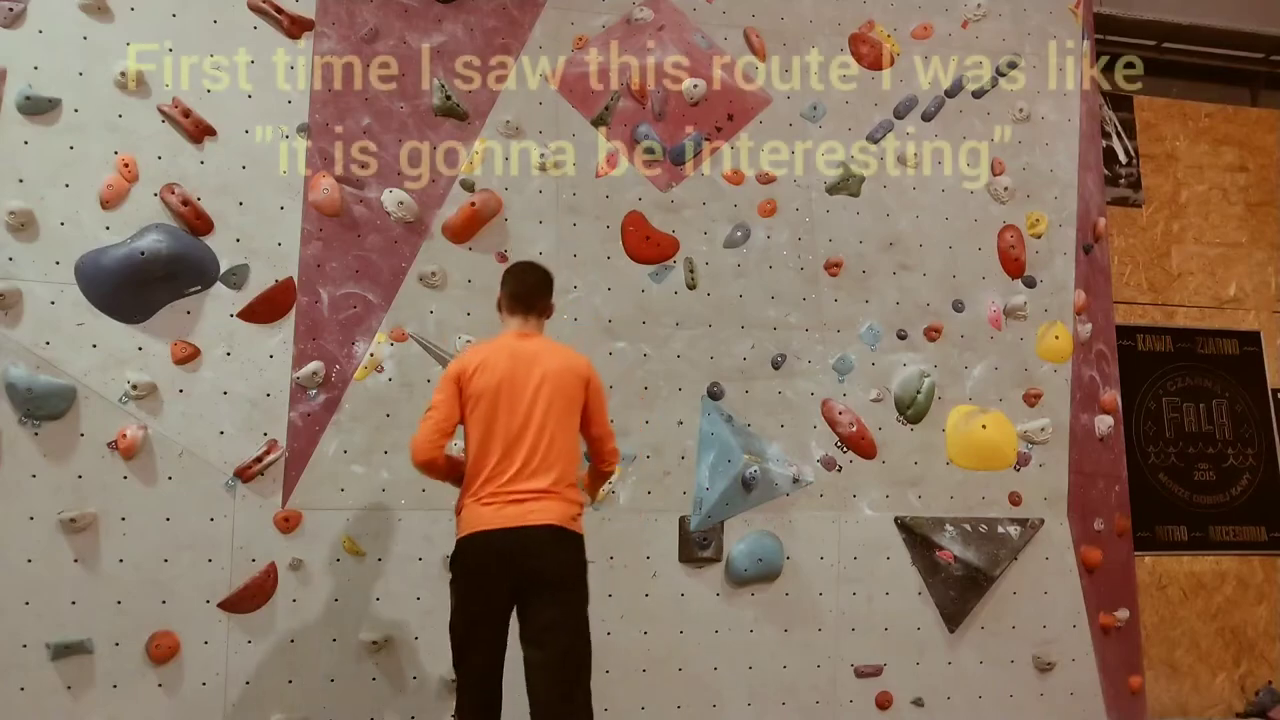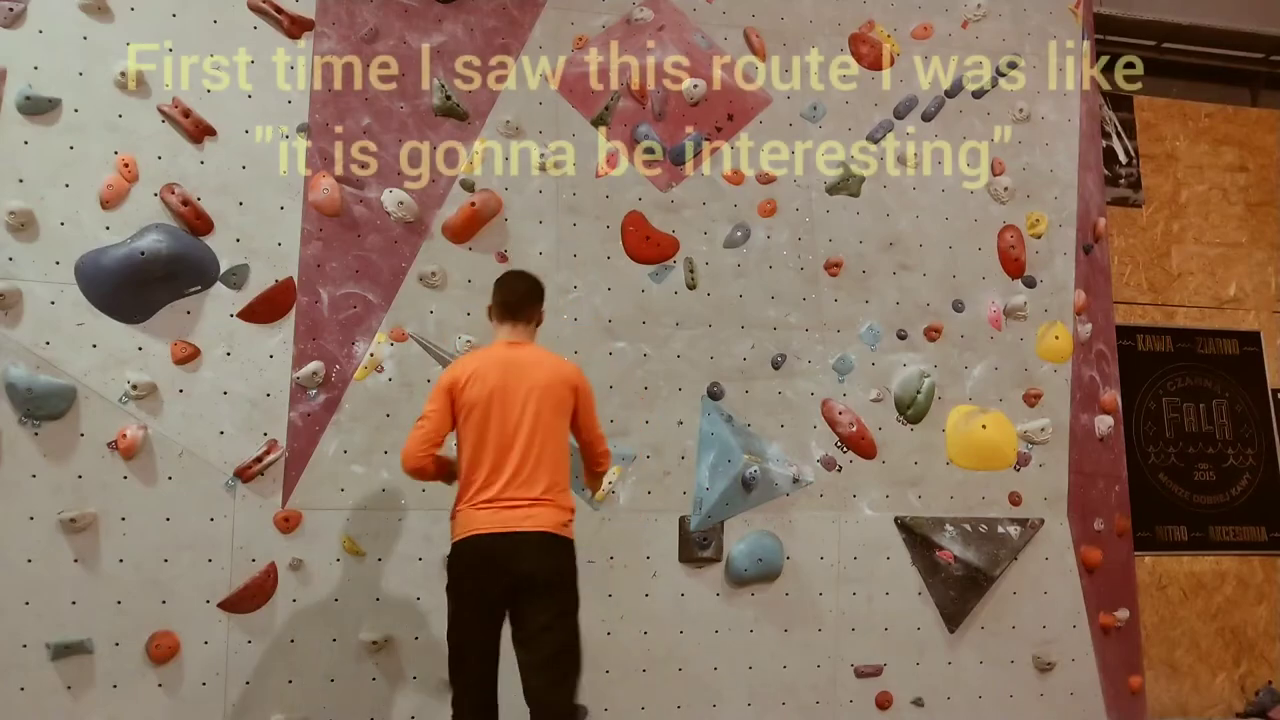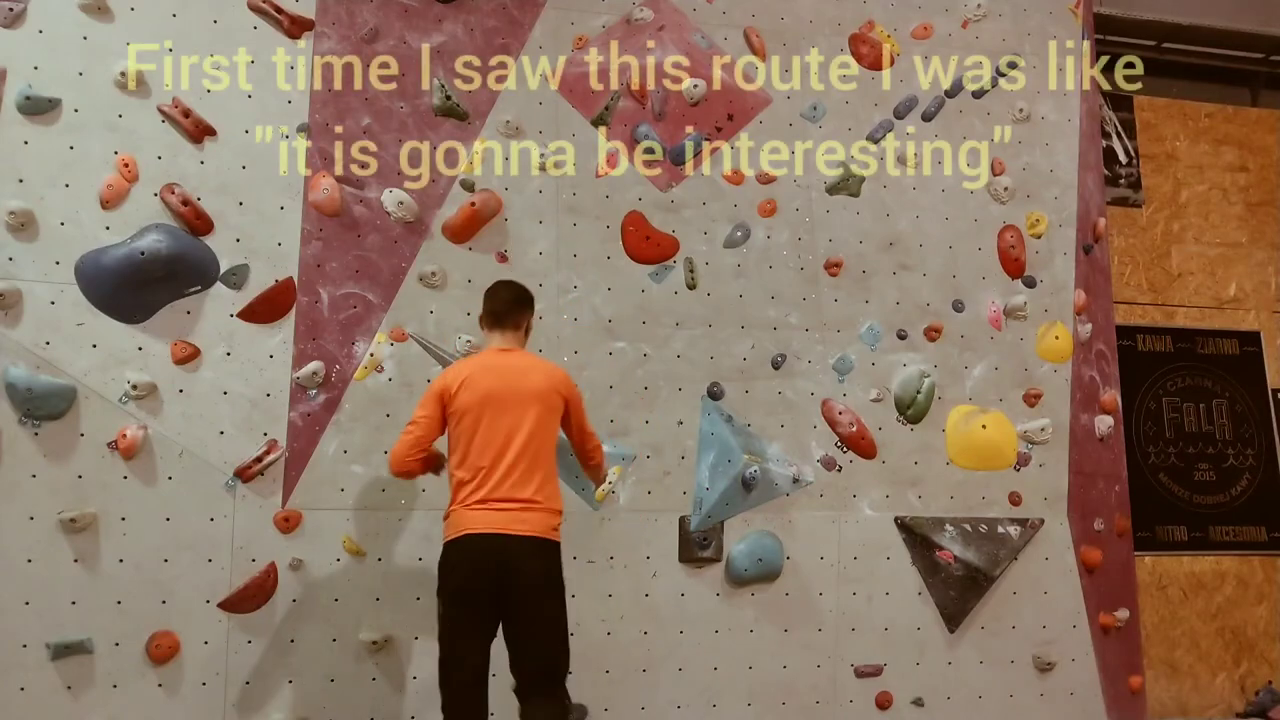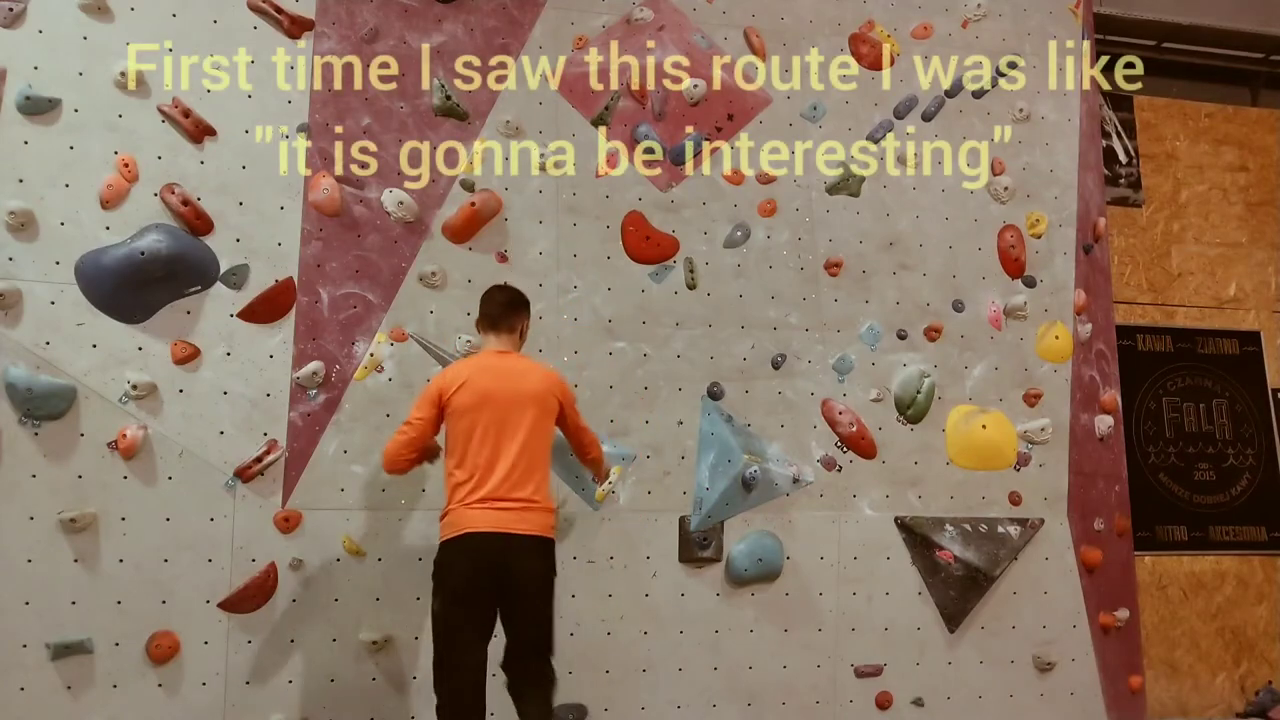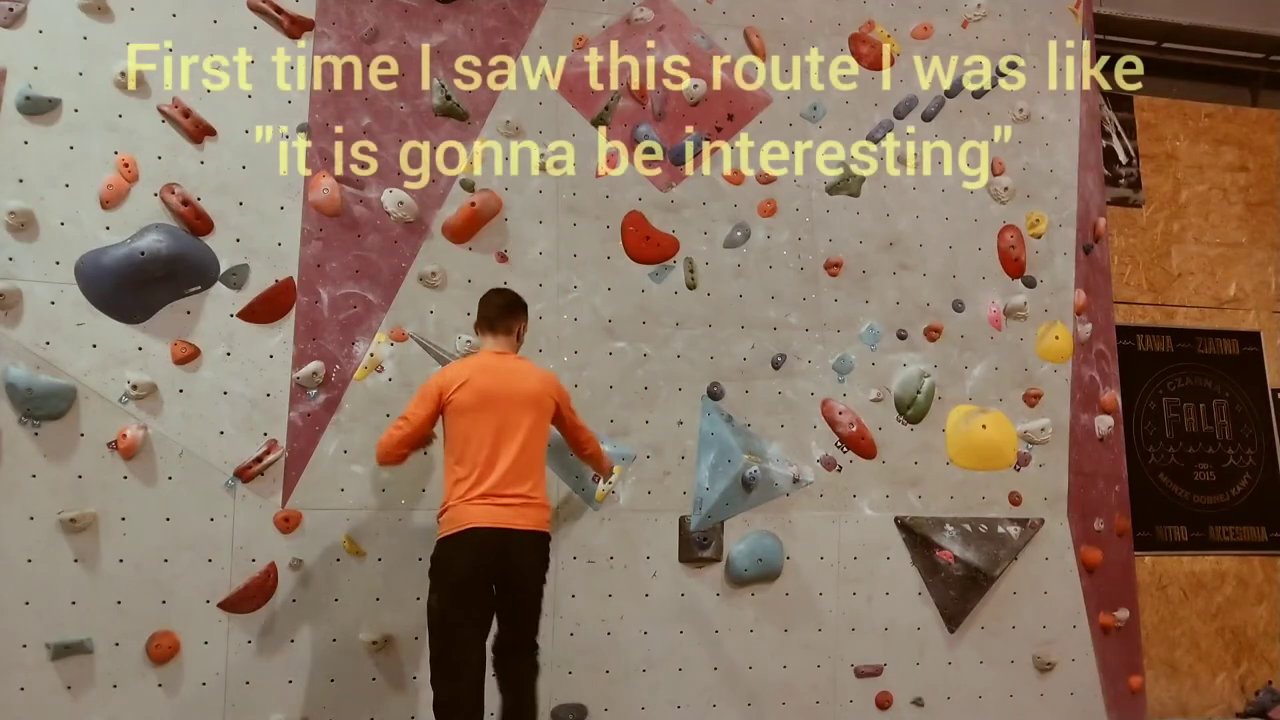
dt=0.1s
person 1, frame 1
left shoulder: (467, 364)
right shoulder: (577, 367)
left elbow: (425, 454)
right elbow: (606, 459)
right wrist: (585, 490)
left hip: (483, 538)
right hip: (554, 537)
person 1, frame 2
left shoulder: (460, 373)
right shoulder: (566, 374)
left elbow: (415, 459)
right elbow: (597, 459)
right wrist: (593, 480)
left hip: (477, 541)
right hip: (546, 541)
left knee: (473, 684)
person 1, frame 3
left shoulder: (452, 379)
right shoulder: (556, 379)
left elbow: (401, 463)
right elbow: (592, 456)
right wrist: (598, 473)
left hip: (468, 542)
right hip: (535, 543)
person 1, frame 4
left shoulder: (450, 379)
right shoulder: (550, 382)
left elbow: (394, 459)
right elbow: (586, 446)
left wrist: (427, 450)
right wrist: (600, 469)
left hip: (466, 539)
right hip: (531, 539)
left knee: (460, 679)
right knee: (530, 669)
person 1, frame 5
left shoulder: (449, 379)
right shoulder: (545, 383)
left elbow: (387, 452)
right elbow: (583, 443)
left wrist: (423, 437)
right wrist: (603, 464)
left hip: (464, 536)
right hip: (528, 535)
left knee: (458, 675)
right knee: (518, 655)
